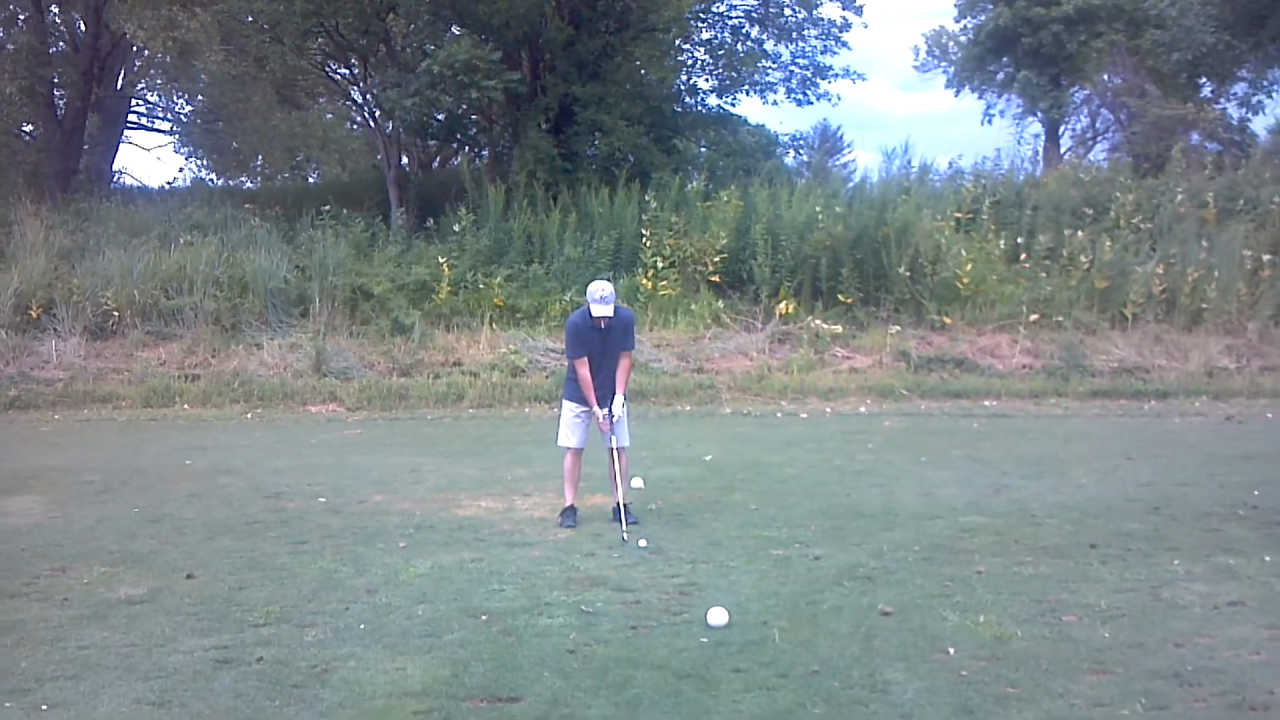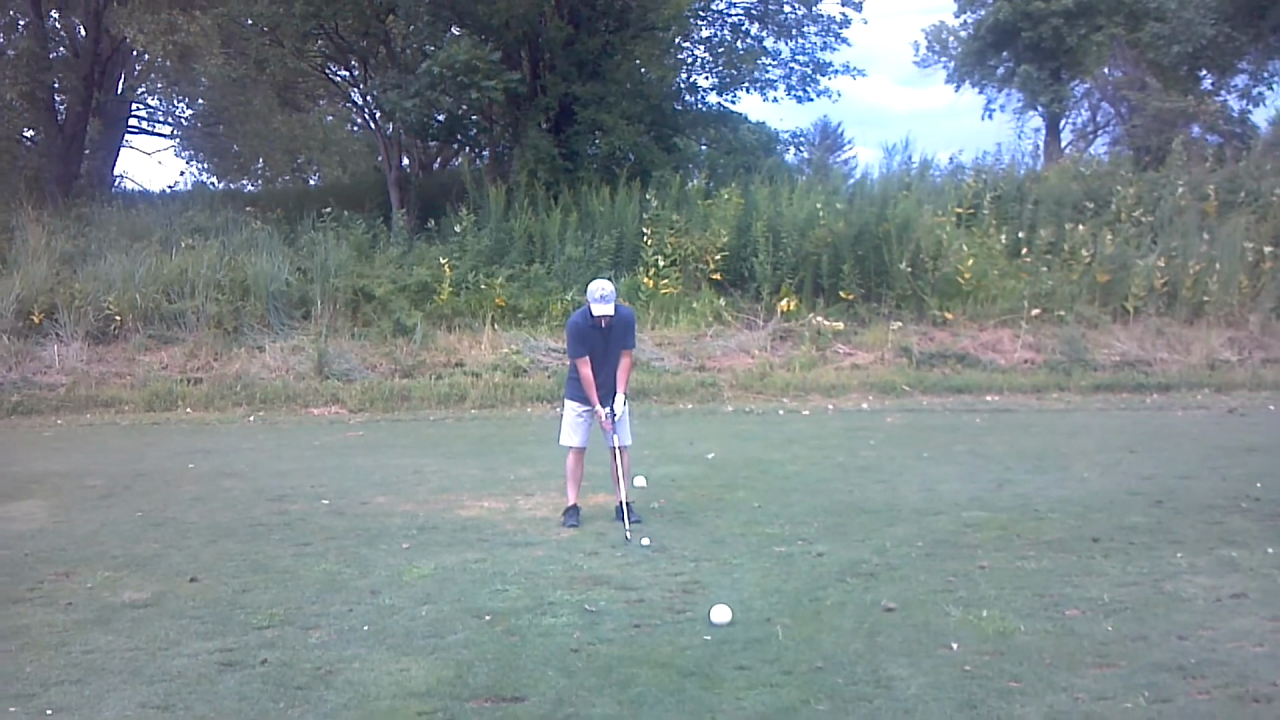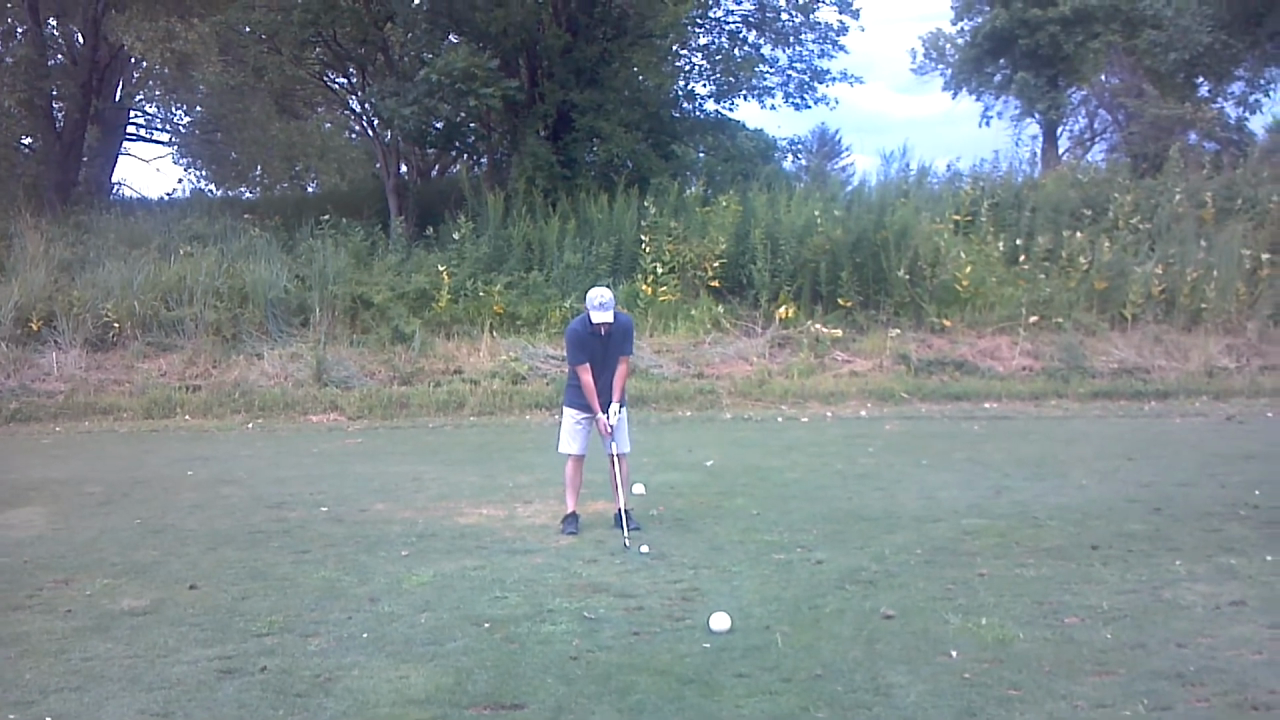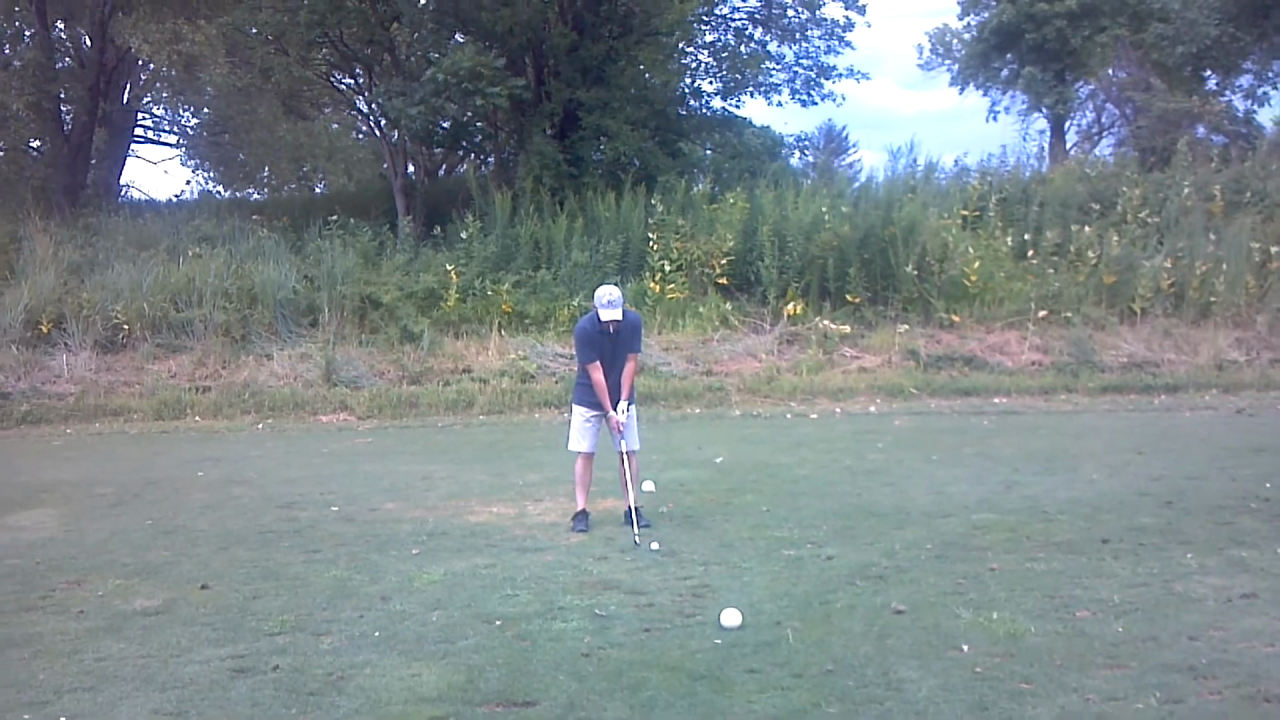
dt=0.3s
person 1, frame 1
left shoulder: (626, 319)
right shoulder: (575, 323)
left elbow: (625, 359)
right elbow: (582, 368)
left wrist: (619, 396)
right wrist: (594, 408)
left hip: (612, 395)
right hip: (578, 396)
left knee: (619, 448)
right knee: (574, 449)
left ankle: (620, 504)
right ankle: (569, 507)
person 1, frame 2
left shoulder: (626, 317)
right shoulder: (576, 323)
left elbow: (625, 357)
right elbow: (584, 367)
left wrist: (620, 394)
right wrist: (596, 406)
left hip: (614, 394)
right hip: (581, 395)
left knee: (620, 447)
right knee: (576, 448)
left ankle: (623, 503)
right ankle: (572, 506)
person 1, frame 3
left shoulder: (625, 324)
right shoulder: (575, 330)
left elbow: (622, 365)
right elbow: (584, 374)
left wrist: (614, 404)
right wrist: (597, 413)
left hip: (613, 401)
right hip: (579, 402)
left knee: (619, 454)
right knee: (575, 456)
left ankle: (621, 511)
right ankle: (570, 514)
person 1, frame 4
left shoulder: (633, 322)
right shoulder: (584, 329)
left elbow: (630, 363)
right elbow: (595, 373)
left wrist: (622, 402)
right wrist: (608, 411)
left hip: (622, 398)
right hip: (588, 400)
left knee: (628, 452)
right knee: (585, 454)
left ankle: (631, 508)
right ankle: (581, 511)
